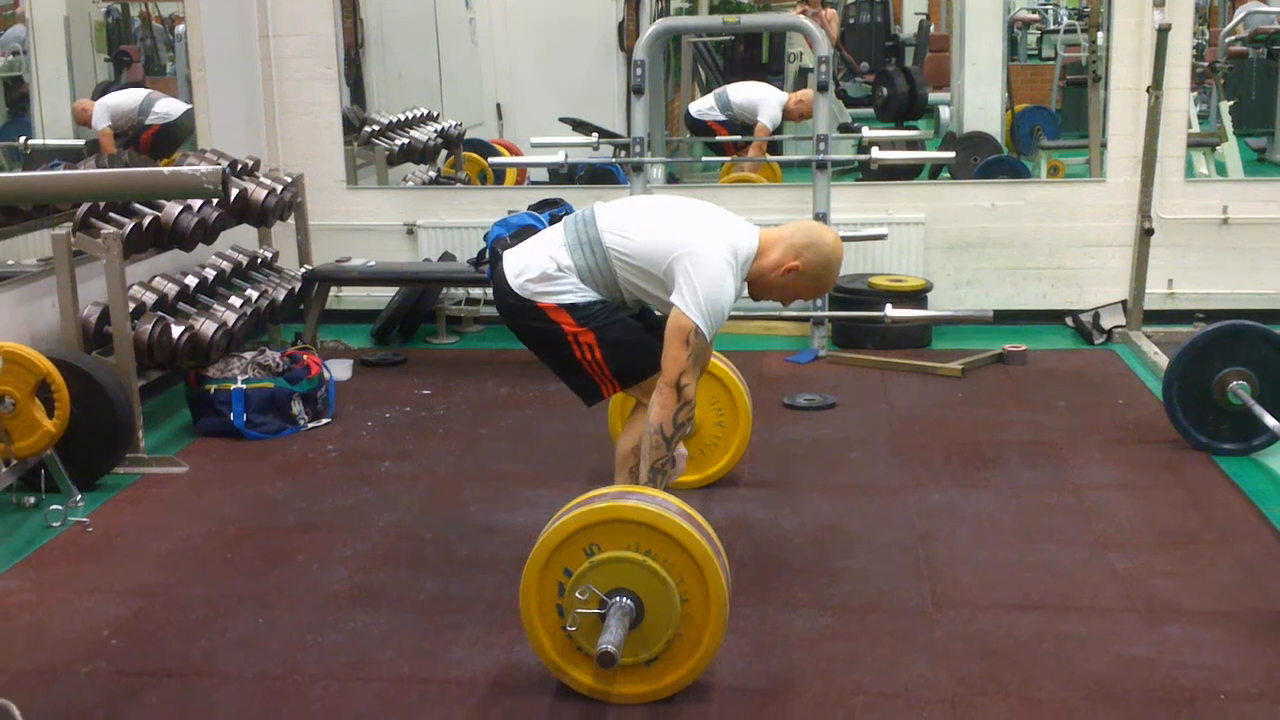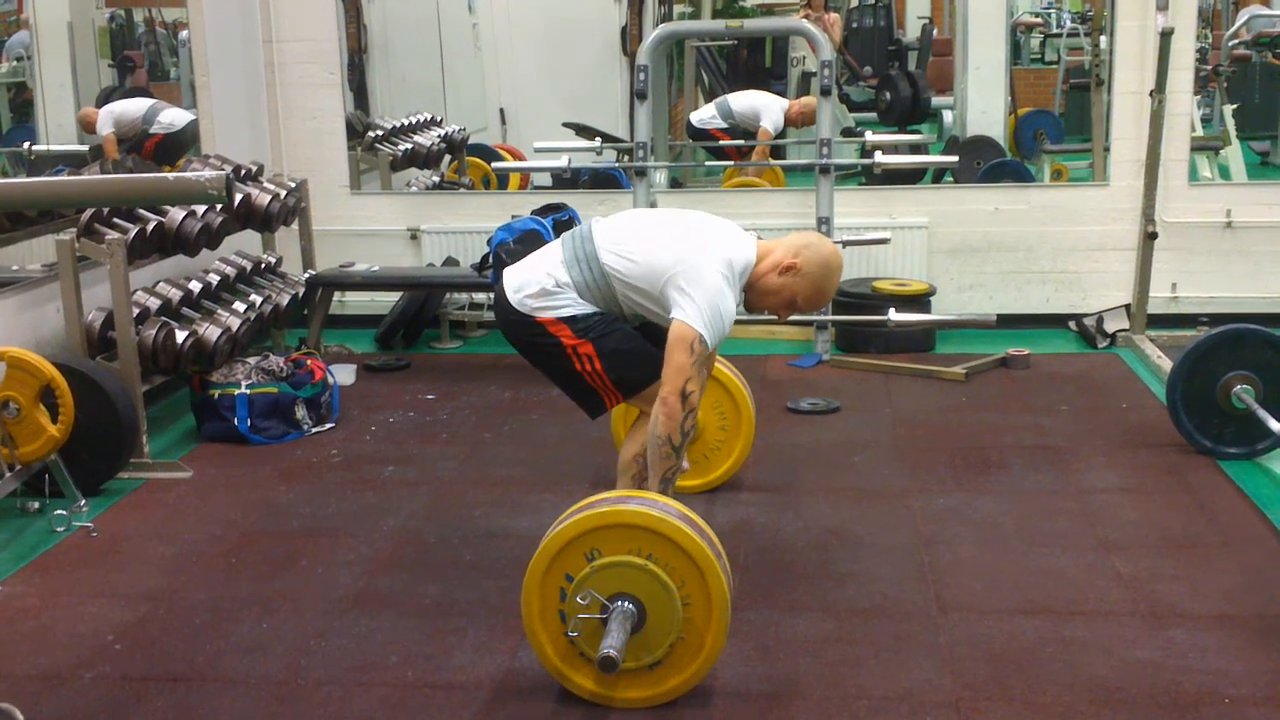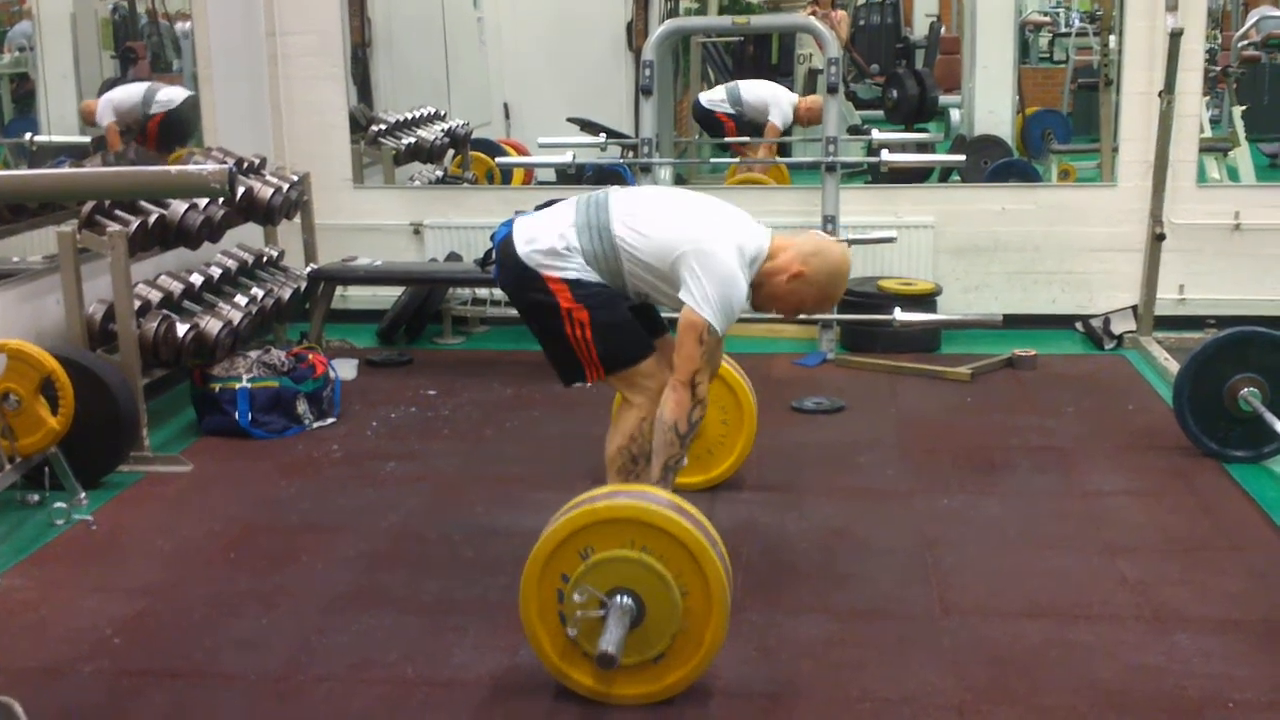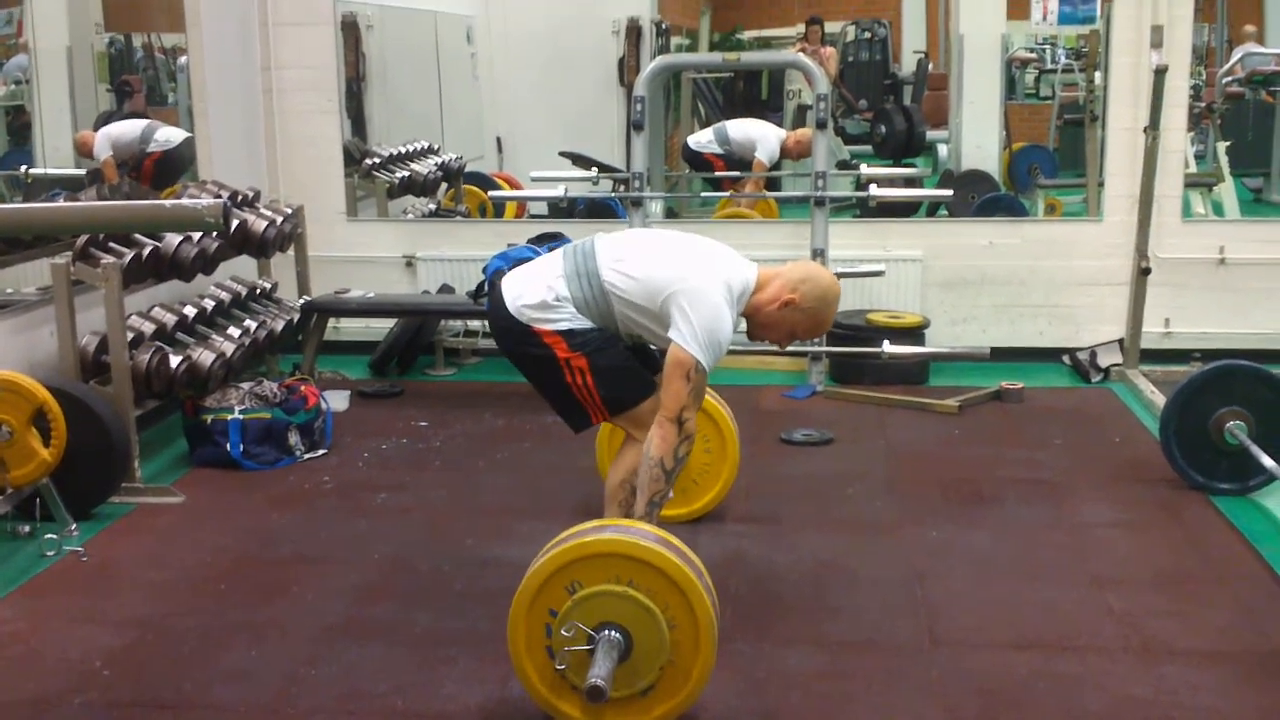
dt=1s
person 1, frame 1
left shoulder: (731, 238)
right shoulder: (715, 273)
right elbow: (673, 388)
left wrist: (669, 437)
left hip: (547, 269)
right hip: (537, 287)
left knee: (672, 366)
right knee: (657, 390)
person 1, frame 2
left shoulder: (732, 247)
right shoulder: (714, 285)
right elbow: (675, 400)
left hip: (550, 284)
right hip: (538, 302)
left knee: (687, 374)
right knee: (661, 403)
person 1, frame 3
left shoulder: (743, 240)
right shoulder: (726, 273)
right elbow: (686, 388)
left hip: (558, 247)
right hip: (544, 259)
left knee: (663, 365)
right knee: (648, 389)
person 1, frame 4
left shoulder: (729, 273)
right shoulder: (712, 309)
right elbow: (673, 422)
left hip: (540, 293)
right hip: (533, 313)
left knee: (660, 401)
right knee: (648, 425)
